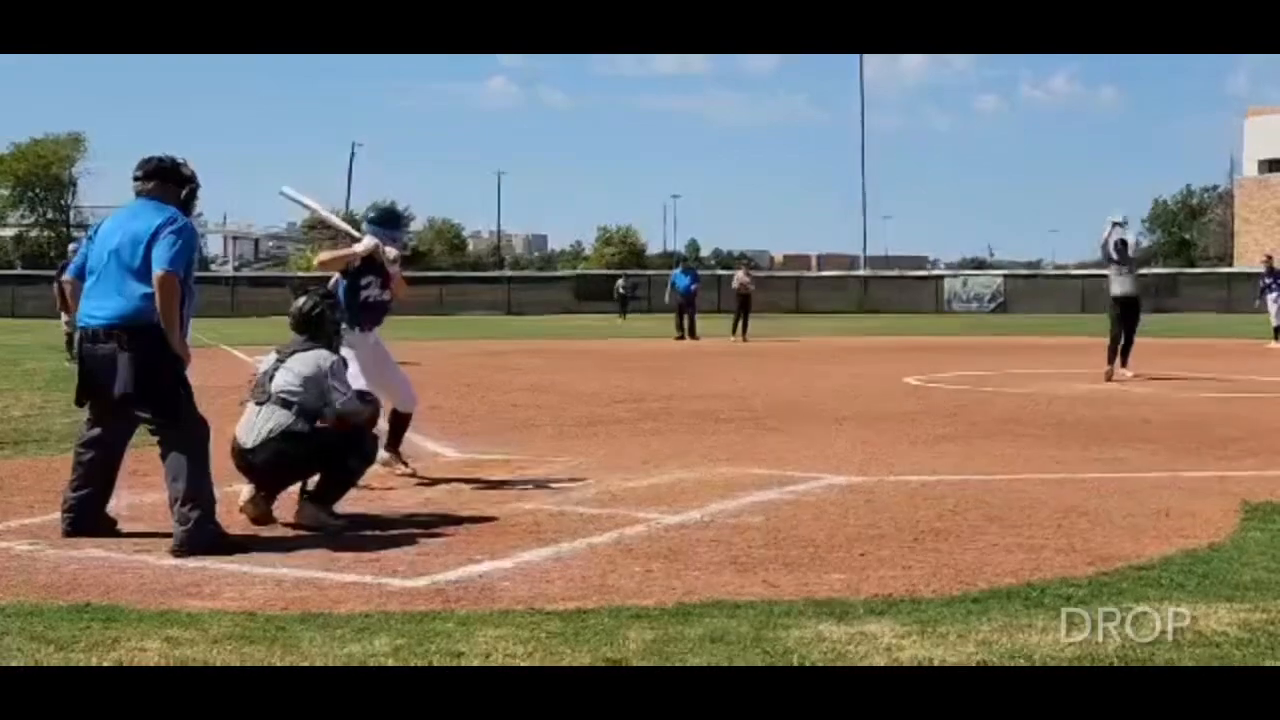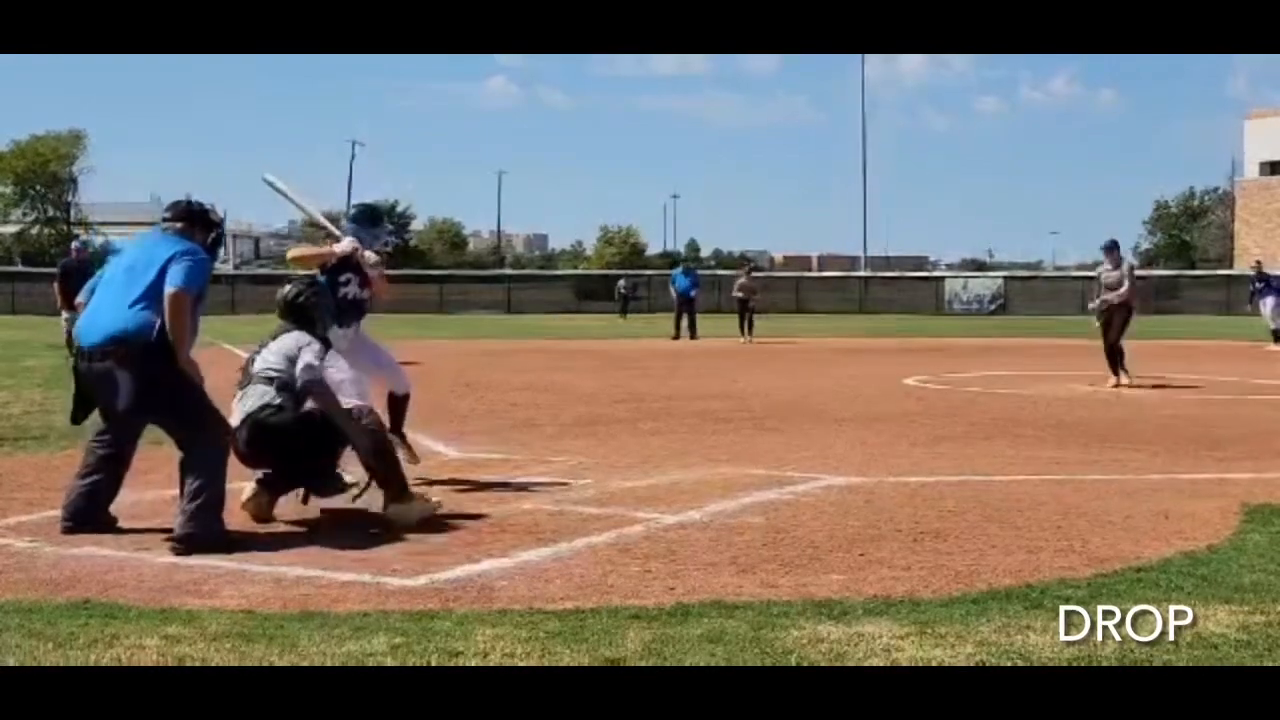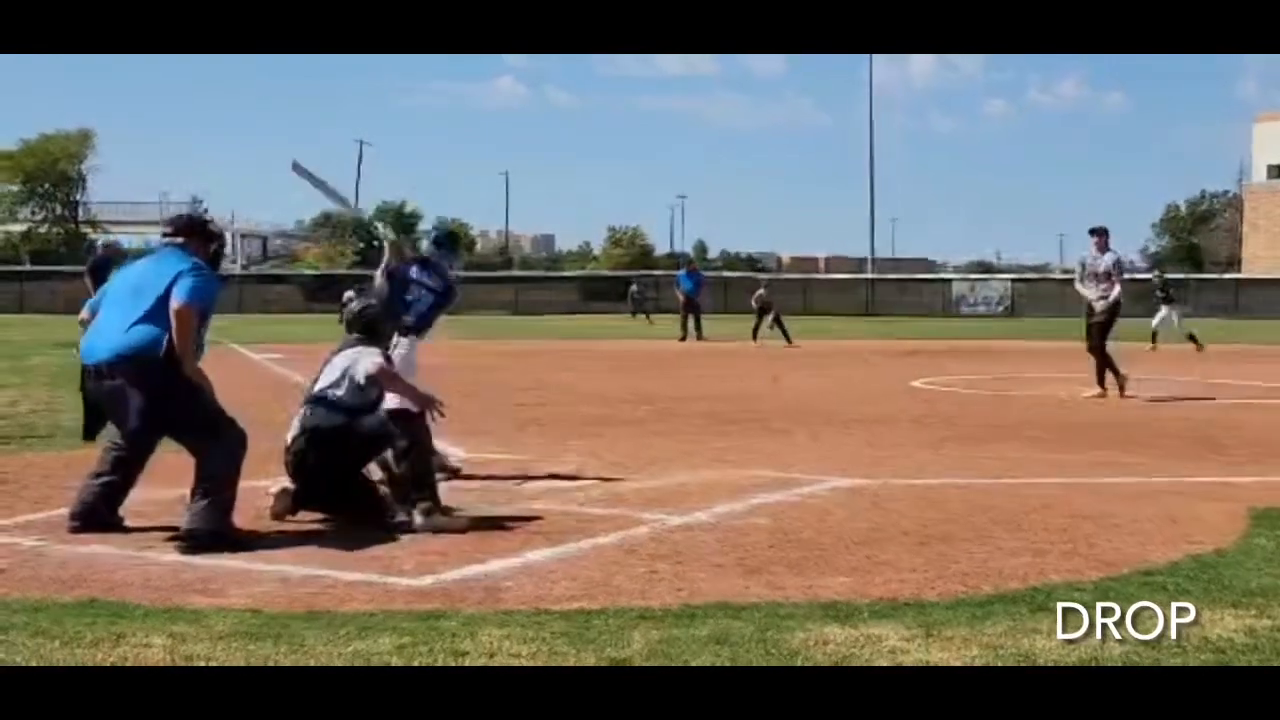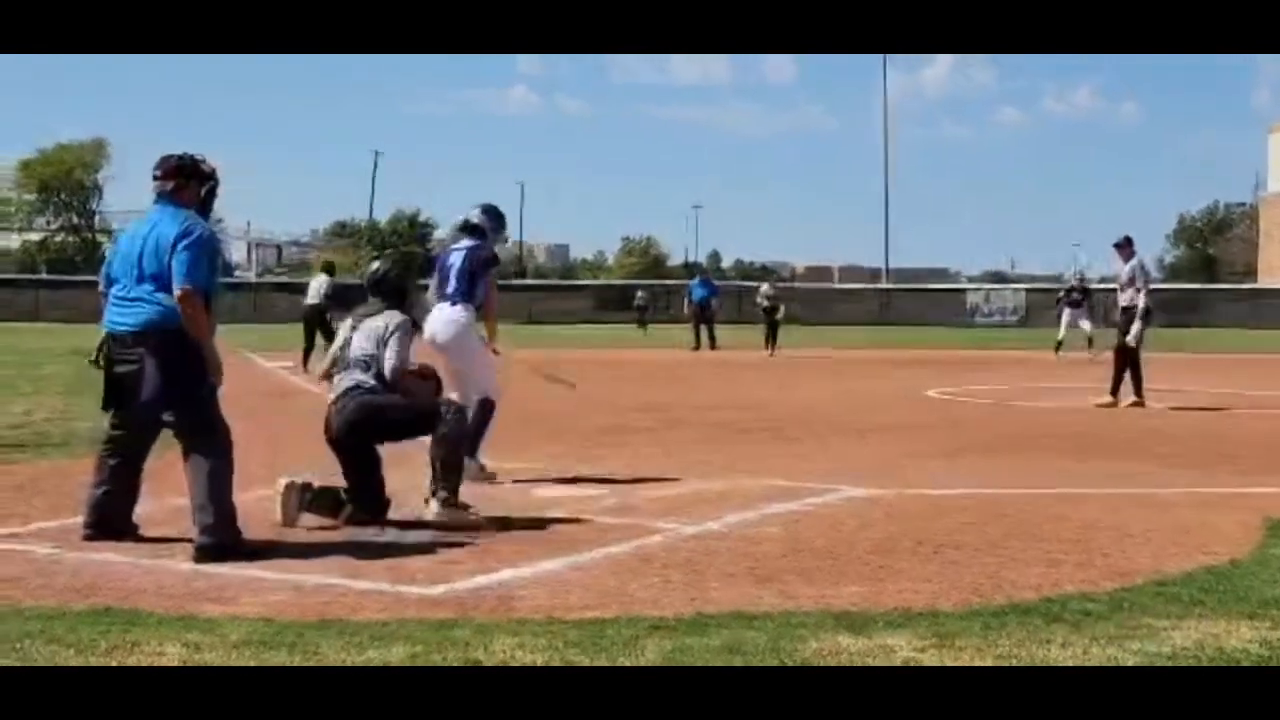
dt=1s
person 1, frame 1
left shoulder: (107, 224)
right shoulder: (174, 223)
left elbow: (71, 280)
right elbow: (164, 279)
right wrist: (175, 340)
left hip: (95, 343)
right hip: (139, 343)
left knee: (103, 430)
right knee: (184, 433)
left ankle: (80, 514)
right ankle: (194, 531)
person 1, frame 2
left shoulder: (130, 250)
right shoulder: (192, 254)
left elbow: (83, 299)
right elbow: (175, 296)
right wrist: (183, 356)
left hip: (90, 355)
right hip: (137, 355)
left knee: (117, 431)
right knee: (207, 434)
left ankle: (81, 512)
right ankle: (197, 529)
person 1, frame 3
left shoulder: (133, 268)
right shoulder: (196, 270)
left elbow: (87, 314)
right elbow: (181, 310)
right wrist: (190, 367)
left hip: (95, 369)
right hip: (142, 369)
left knee: (135, 435)
right knee: (223, 439)
left ankle: (91, 510)
right ankle: (205, 527)
person 1, frame 4
left shoulder: (132, 230)
right shoulder: (193, 230)
left elbow: (106, 290)
right elbow: (186, 297)
left wrist: (115, 340)
right wrist: (210, 352)
left hip: (123, 345)
right hip: (167, 346)
left knee: (125, 435)
right knee: (206, 439)
left ankle: (104, 517)
right ankle: (216, 536)
person 2, frame 1
left shoulder: (386, 263)
right shoulder: (356, 260)
left elbow: (399, 292)
right elbow: (321, 262)
left wrist: (394, 269)
right wrist: (359, 250)
left hip: (369, 339)
right hip: (343, 339)
left knee: (406, 398)
left ankle: (390, 451)
person 2, frame 2
left shoulder: (368, 259)
right shoulder: (336, 257)
left elbow: (380, 292)
right elbow: (293, 256)
left wrist: (374, 273)
right wrist: (336, 250)
left hip: (352, 334)
right hip: (324, 337)
left knee: (399, 380)
right knee: (354, 403)
left ankle: (396, 434)
person 2, frame 3
left shoulder: (401, 271)
right shoulder: (448, 289)
left elbow: (380, 290)
left wrist: (390, 255)
right hip: (399, 350)
left knee: (412, 400)
right knee: (401, 411)
left ankle: (429, 454)
person 2, frame 4
left shoulder: (448, 252)
right shoulder: (485, 253)
left elbow: (434, 294)
right elbow: (489, 301)
right wrist: (490, 338)
left hip: (436, 320)
right hip: (456, 321)
left knee: (465, 389)
right knee: (487, 389)
left ankle: (462, 447)
right ankle: (468, 455)
person 3, frame 1
left shoulder: (276, 356)
right shoulder: (327, 359)
right elbow: (351, 417)
left wrist: (328, 413)
right wrist: (370, 408)
left hip: (243, 454)
right hip: (273, 455)
right knee: (363, 441)
left ankle: (260, 492)
right ankle: (316, 506)
person 3, frame 2
left shoulder: (275, 342)
right shoulder: (307, 341)
right elbow: (315, 388)
right wrist: (354, 430)
left hip: (244, 438)
right hip: (271, 431)
right knee: (364, 419)
left ankle: (265, 489)
right ankle: (399, 500)
person 3, frame 3
left shoulder: (345, 355)
right shoulder: (366, 352)
right elbow: (377, 371)
right wrist: (417, 396)
left hip: (304, 455)
right hip: (318, 449)
left knee: (372, 508)
left ankle: (295, 496)
person 3, frame 4
left shoulder: (353, 320)
right shoulder: (397, 319)
left elbow: (325, 371)
right elbow: (395, 375)
right wrist: (420, 388)
left hip: (338, 416)
right hip: (362, 410)
right knee: (450, 414)
left ankle: (303, 494)
right ankle: (444, 500)
